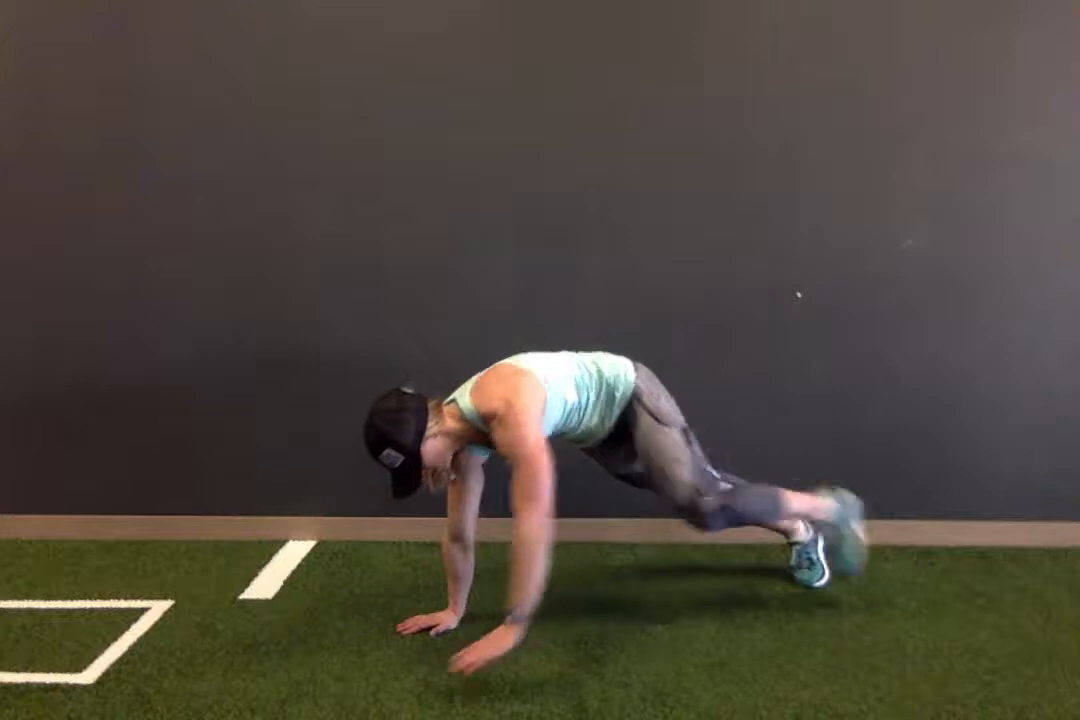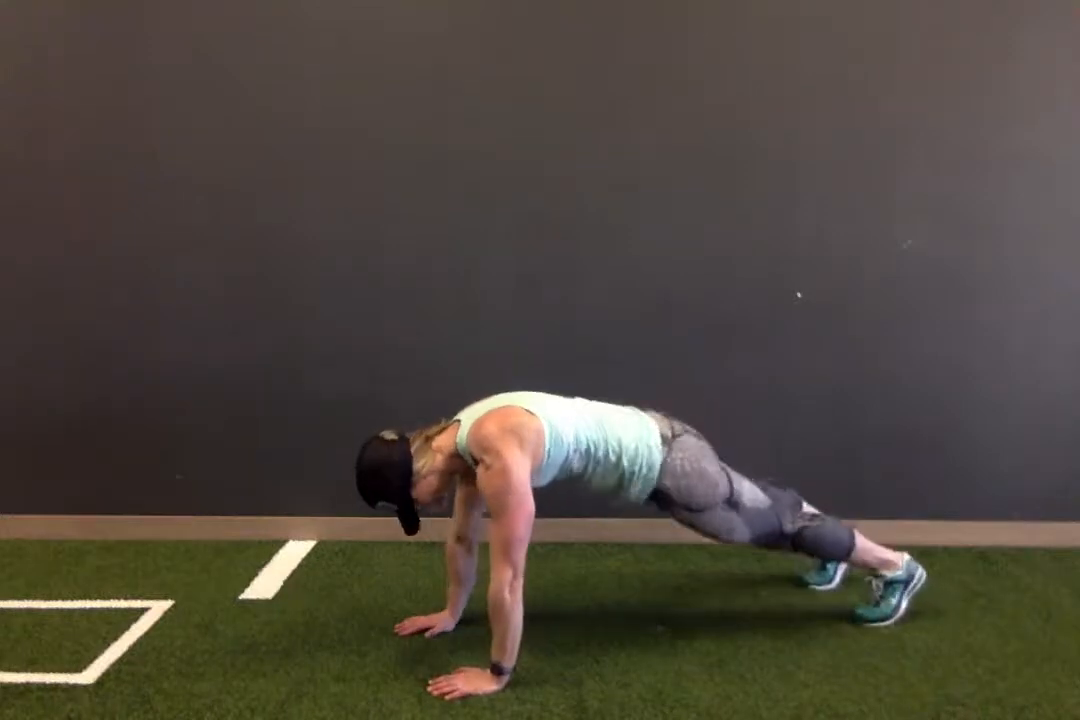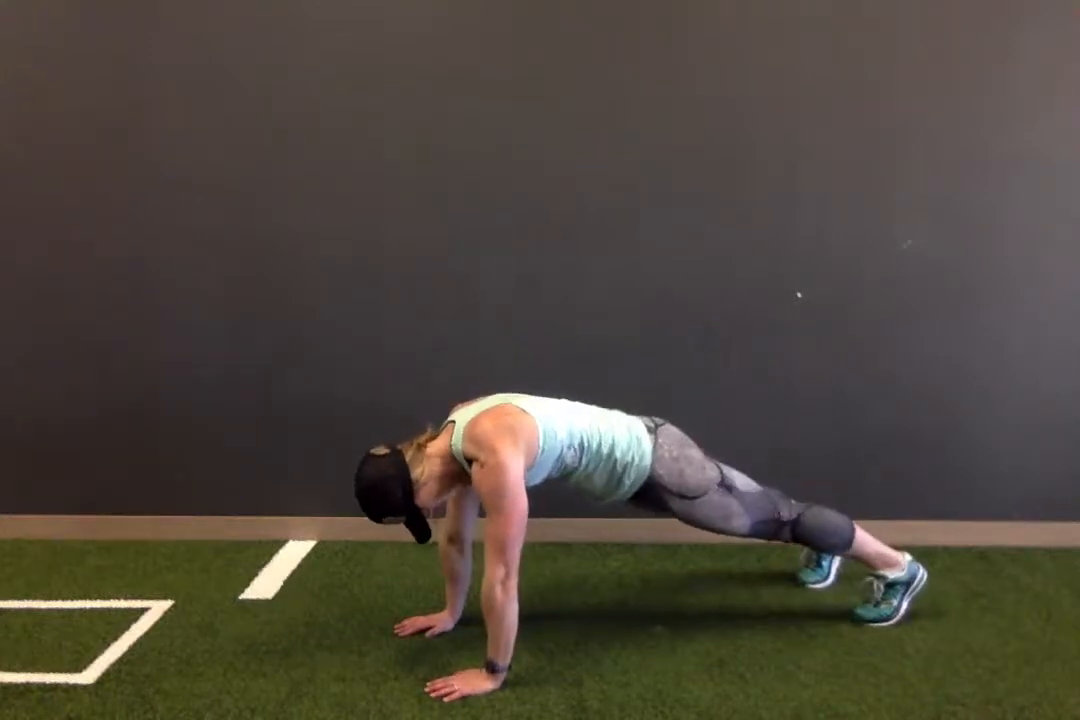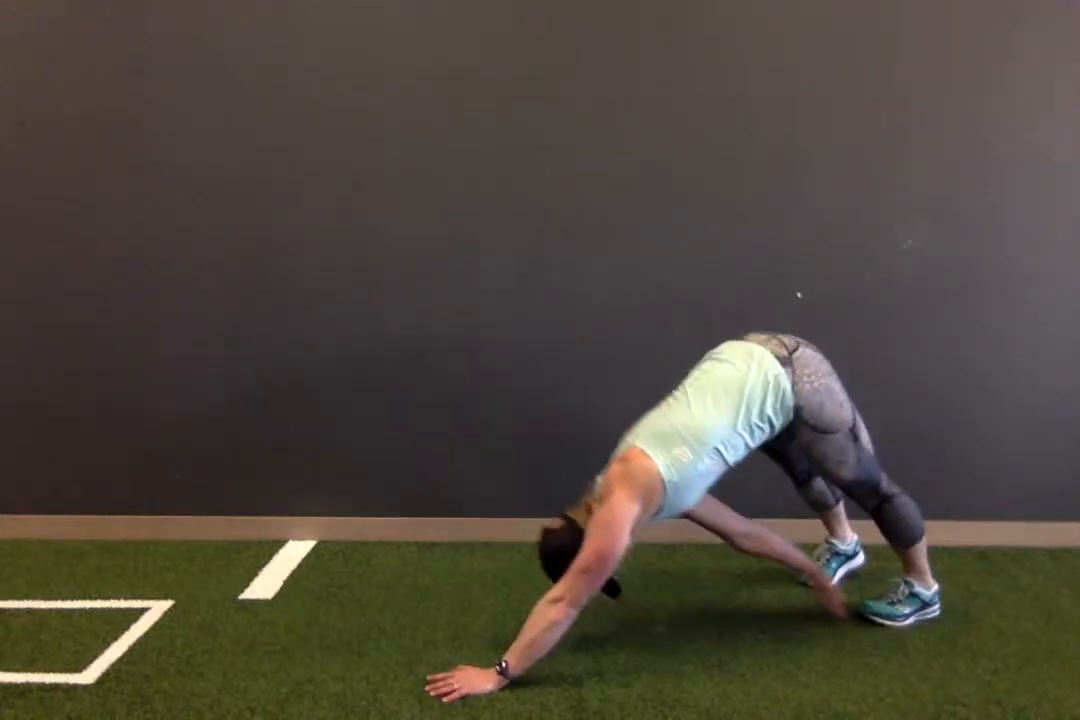
dt=0.7s
person 1, frame 1
left shoulder: (508, 412)
right shoulder: (458, 435)
left elbow: (533, 521)
right elbow: (458, 533)
left wrist: (513, 626)
right wrist: (454, 610)
left hip: (629, 395)
right hip: (596, 433)
left knee: (703, 506)
right knee: (696, 481)
left ankle: (827, 509)
right ankle: (800, 535)
person 1, frame 2
left shoulder: (497, 454)
right shoulder: (459, 439)
left elbow: (508, 574)
right elbow: (463, 537)
left wrist: (496, 674)
right wrist: (450, 612)
left hip: (662, 458)
right hip: (646, 440)
left knee: (766, 525)
right knee: (753, 502)
left ankle: (894, 569)
right ankle: (812, 518)
person 1, frame 3
left shoulder: (492, 454)
right shoulder: (453, 439)
left elbow: (502, 573)
right elbow: (455, 537)
left wrist: (493, 672)
right wrist: (451, 612)
left hip: (648, 459)
right hip: (629, 454)
left knee: (766, 514)
right knee: (749, 505)
left ankle: (897, 568)
right ankle: (822, 547)
person 1, frame 4
left shoulder: (622, 504)
right shoulder: (637, 485)
left elbow: (563, 603)
right elbow: (733, 529)
left wrist: (497, 675)
right wrist: (807, 566)
left hip: (792, 379)
right hip: (754, 362)
left knee: (867, 484)
right knee: (798, 462)
left ankle: (922, 588)
right ankle: (842, 545)
